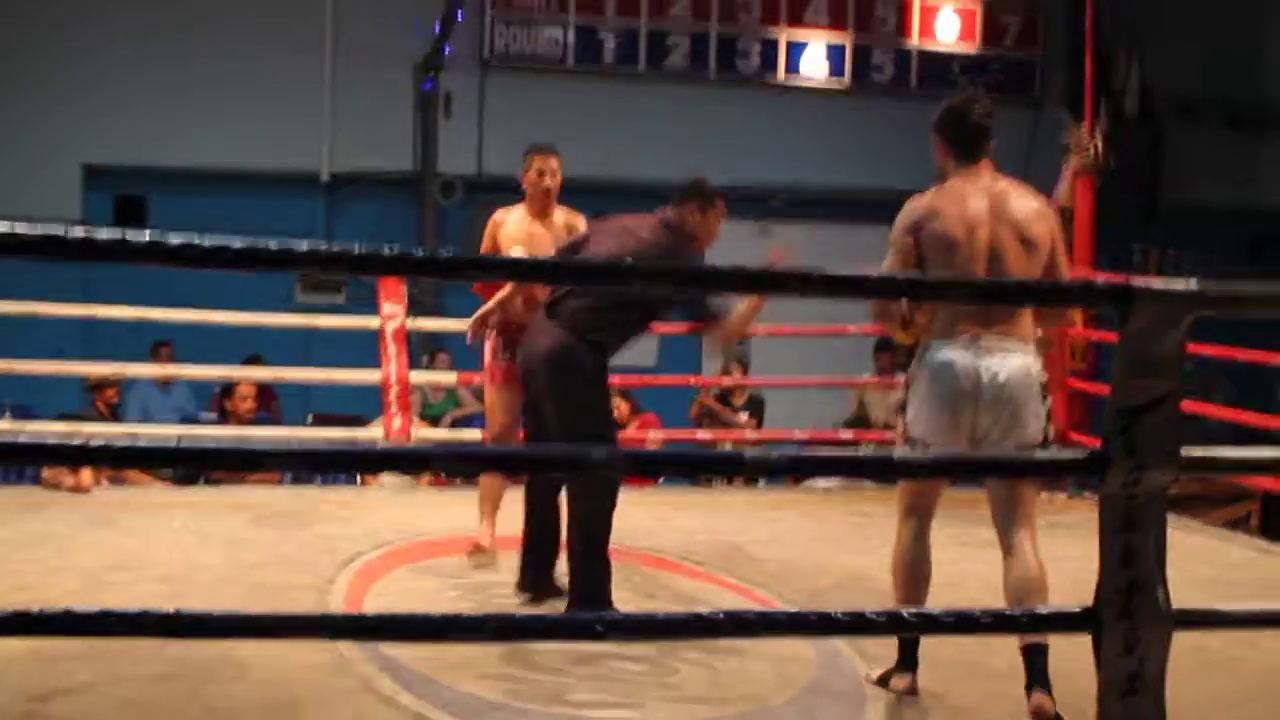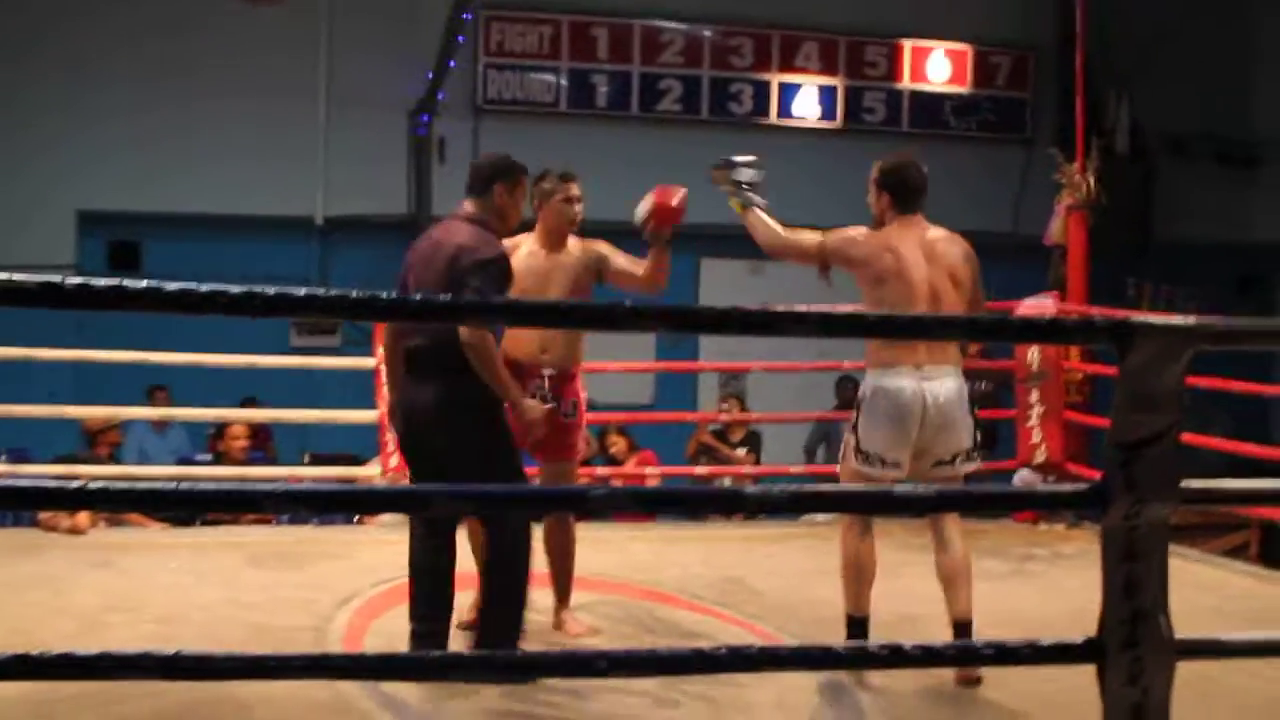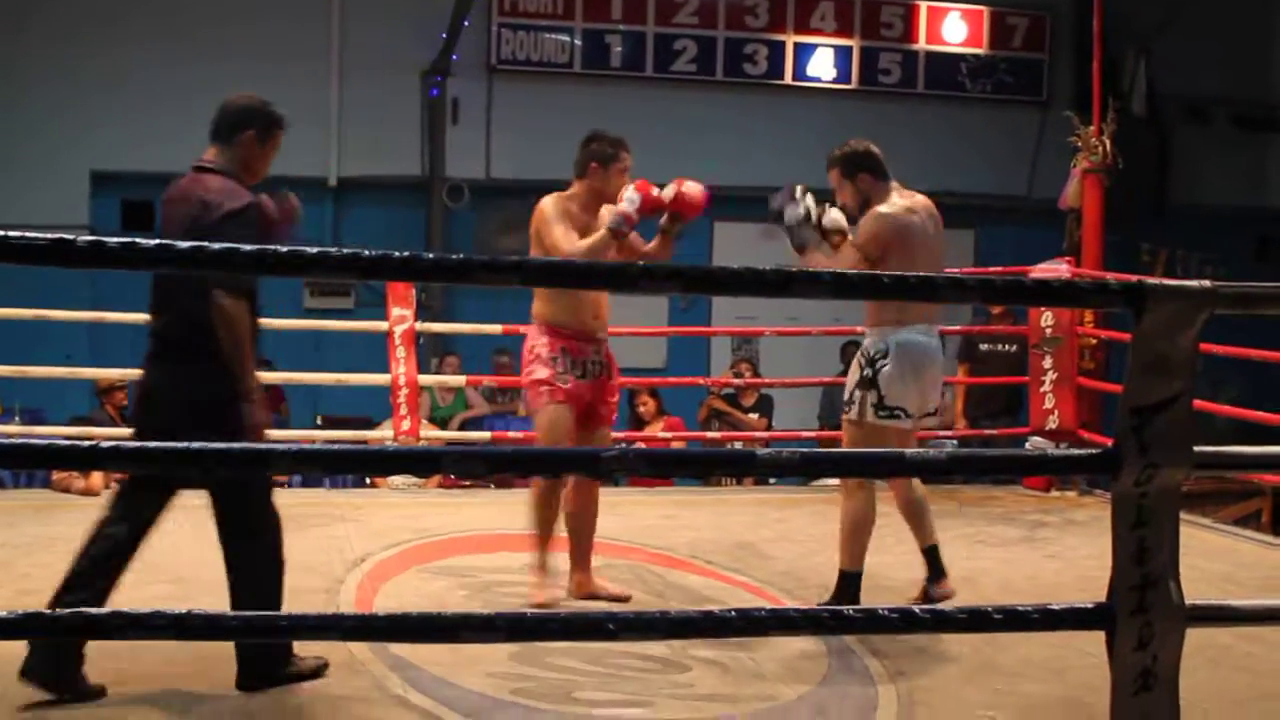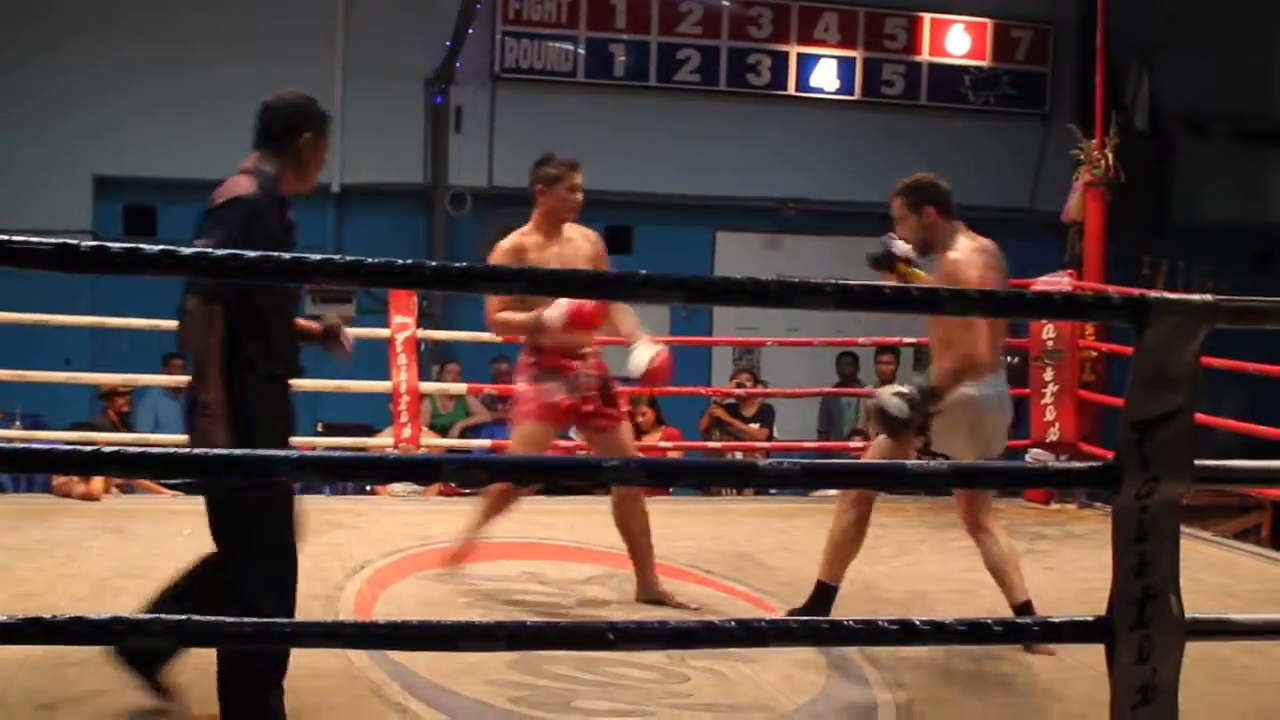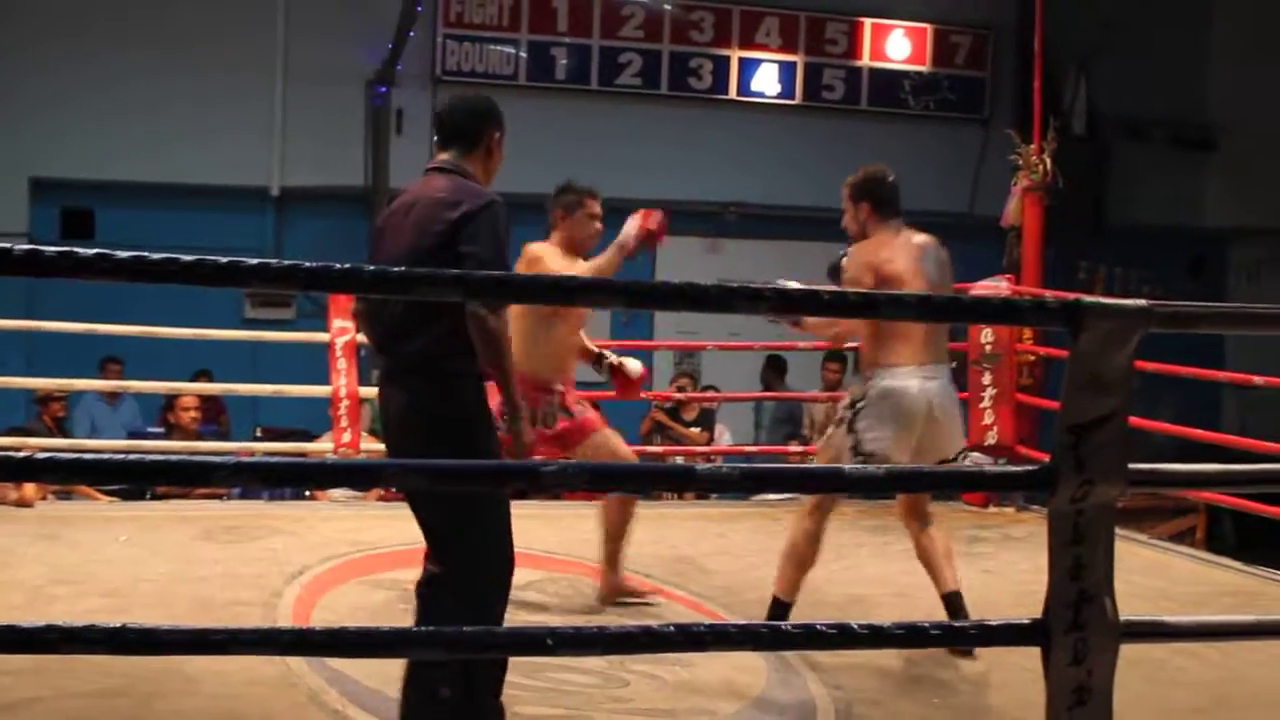
dt=1s
person 1, frame 1
left shoulder: (618, 226)
right shoulder: (677, 257)
right elbow: (724, 332)
left wrist: (497, 305)
right wrist: (760, 294)
left hip: (540, 339)
right hip: (575, 355)
left knee: (545, 466)
right knee: (595, 478)
left ankle: (536, 576)
right ankle: (588, 601)
person 1, frame 2
left shoulder: (426, 244)
right shoulder: (485, 251)
left elbow: (393, 326)
right elbow: (474, 335)
left wrist: (398, 391)
right wrist: (515, 402)
left hip: (417, 394)
right hip: (458, 399)
left knee: (432, 525)
right knee: (509, 515)
left ankle: (425, 645)
right ankle: (497, 641)
person 1, frame 3
left shoulder: (176, 197)
right shoulder: (237, 204)
right elbow: (228, 302)
left wrist: (265, 237)
right wrist: (251, 396)
left hip: (160, 378)
right hip: (205, 384)
left knee: (129, 515)
right knee: (249, 522)
left ankle: (54, 656)
right ankle: (264, 659)
person 1, frame 4
left shoulder: (261, 204)
right shoulder: (248, 203)
right elbow: (204, 305)
left wrist: (305, 331)
right wrist: (212, 411)
left hip: (257, 403)
right hip: (235, 409)
left knee: (253, 546)
right knee: (262, 559)
left ankle: (150, 641)
person 1, frame 5
left shoulder: (398, 207)
right shoulder: (478, 205)
left elbow: (366, 309)
right elbow: (482, 312)
right wrist: (516, 413)
left hip: (399, 396)
right hip: (448, 400)
left knee: (447, 552)
right knee: (479, 564)
person 2, frame 1
left shoulder: (923, 211)
right shoulder: (1038, 210)
left elbow: (886, 312)
right elbow: (1061, 310)
left wrist: (916, 319)
left hip: (947, 365)
right hip: (1017, 369)
left knee: (914, 517)
right knee: (1017, 531)
left ankle: (906, 664)
person 2, frame 2
left shoulder: (864, 246)
right shoulder: (959, 251)
left elbow: (778, 242)
right elbow: (973, 320)
left wrist: (744, 195)
left hip: (889, 393)
right hip: (947, 391)
left knee: (858, 516)
right knee: (946, 523)
left ankle: (856, 640)
right ankle: (964, 644)
person 2, frame 3
left shoulder: (887, 219)
right shoulder: (922, 206)
left wrist: (800, 234)
right wrist: (833, 230)
left hip: (893, 352)
right hip: (927, 348)
left knee: (855, 477)
left ankle: (846, 597)
right ankle: (935, 579)
person 2, frame 4
left shoulder: (957, 264)
right shoulder: (985, 248)
left elbow: (971, 353)
left wrist: (918, 397)
right wrist: (910, 269)
left hip: (957, 400)
right hip: (992, 397)
left knee: (855, 487)
right knee: (980, 518)
left ankle: (819, 608)
right ankle: (1031, 624)
person 2, frame 5
left shoulder: (866, 256)
right shoulder: (933, 251)
left elbow: (842, 331)
left wrist: (798, 310)
left hip: (890, 394)
right hip: (939, 392)
left knee: (812, 506)
right knee: (917, 512)
left ankle: (777, 620)
right ankle: (960, 619)
person 3, frame 1
left shoulder: (573, 224)
right shoulder: (500, 222)
right wrist: (487, 283)
right hip: (508, 335)
right knee: (499, 433)
right ankle: (487, 531)
person 3, frame 2
left shoulder: (588, 254)
right shoulder: (507, 251)
left elbow: (650, 282)
left wrist: (660, 240)
left hip: (562, 387)
right hip: (509, 383)
left ankle: (563, 607)
right ankle: (489, 592)
person 3, frame 3
left shoulder: (609, 217)
right shoulder: (552, 208)
left elbow: (651, 263)
right elbow: (575, 258)
left wrist: (672, 224)
right wrist: (620, 221)
left hip: (596, 351)
right hip: (552, 348)
left ankle: (581, 574)
right ankle: (542, 566)
person 3, frame 4
left shoulder: (589, 240)
right shoulder: (513, 249)
left elbow: (611, 303)
right elbow: (497, 316)
left wrist: (639, 340)
right wrist: (543, 319)
left hip: (591, 369)
right hip: (543, 370)
left ankle: (648, 582)
right ankle: (473, 532)
person 3, frame 5
left shoulder: (581, 265)
right shoulder: (538, 254)
right elbow: (582, 281)
left wrist: (606, 359)
right wrist: (623, 244)
left hip: (560, 397)
right hip: (520, 393)
left knee: (626, 466)
left ankle: (611, 580)
